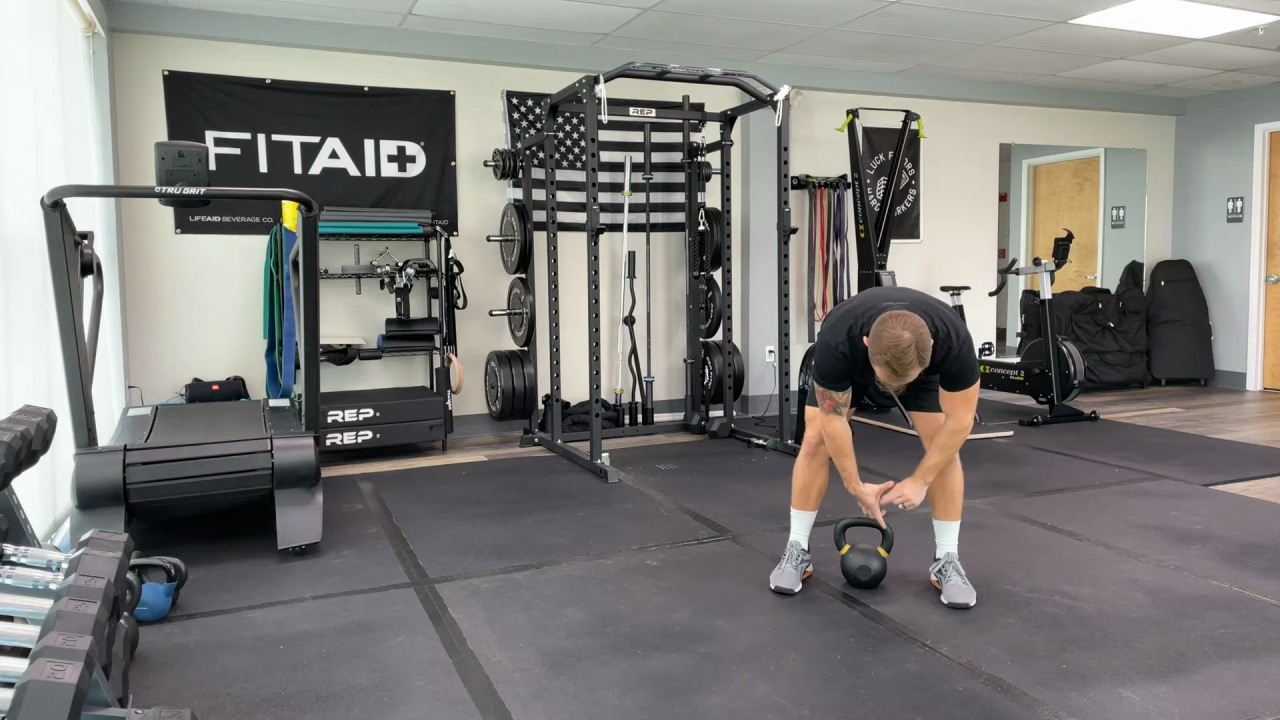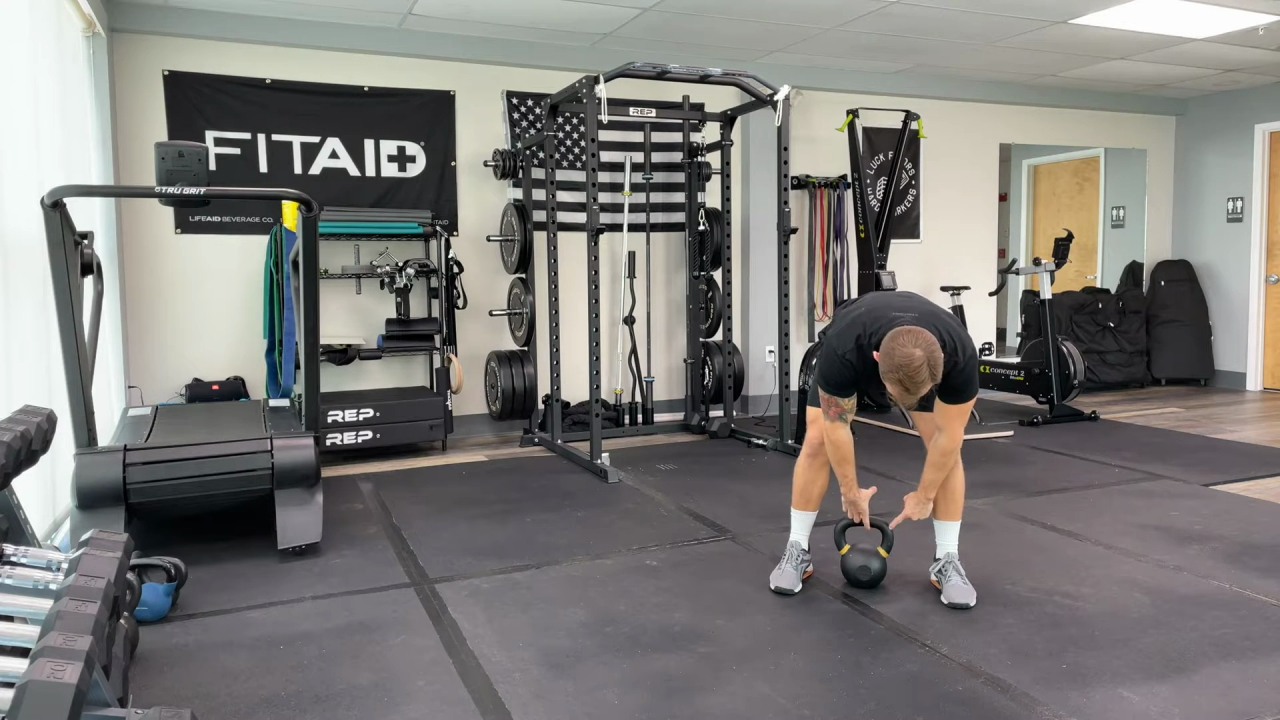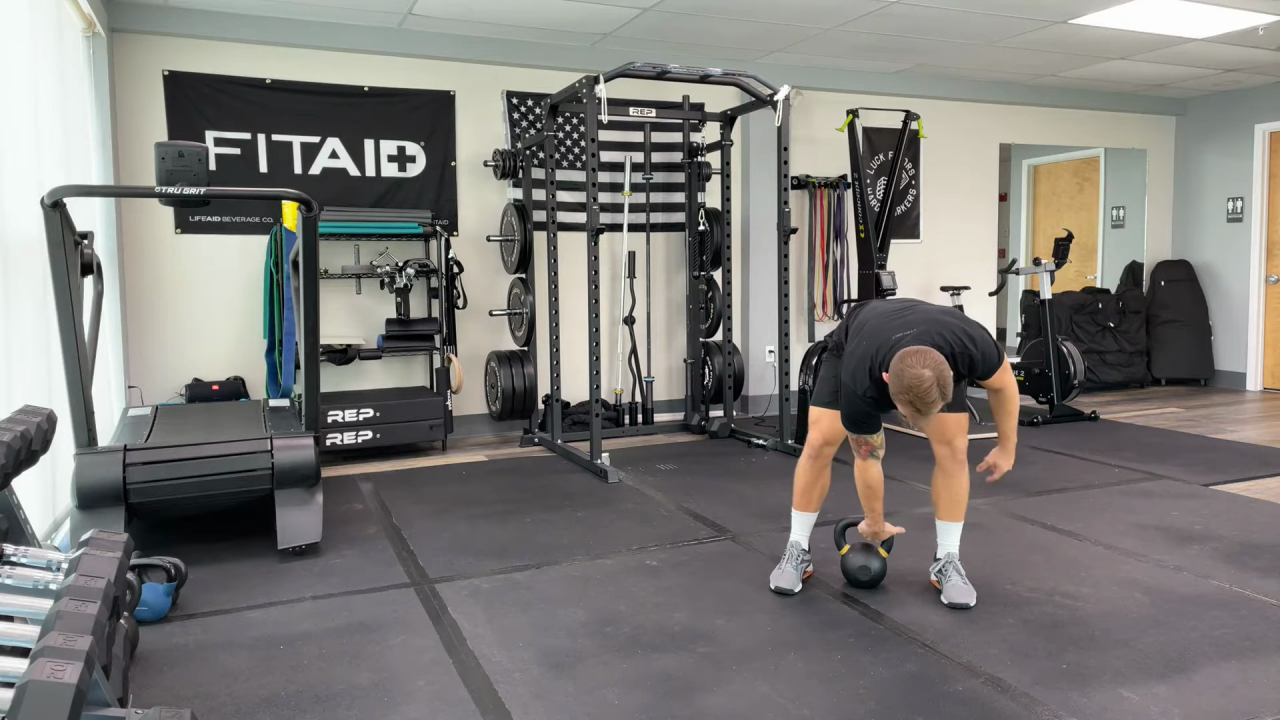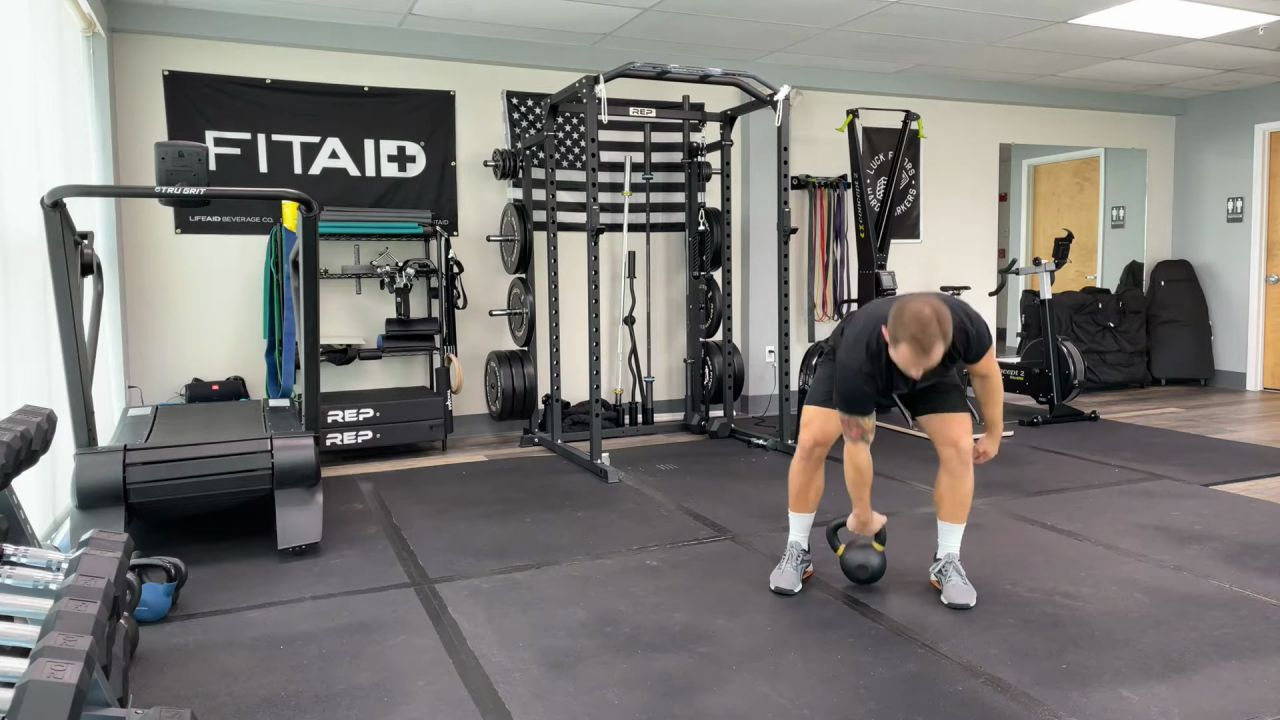
dt=0.7s
person 1, frame 1
left shoulder: (953, 341)
right shoulder: (836, 342)
left elbow: (958, 419)
right elbow: (832, 419)
left wrist: (920, 480)
right wrist: (855, 486)
left hip: (923, 363)
right hip: (851, 363)
left knee: (941, 444)
right knee: (815, 440)
left ankle: (947, 560)
right ankle: (797, 550)
person 1, frame 2
left shoulder: (959, 354)
right shoulder: (843, 349)
left elbow: (948, 435)
right elbow: (836, 426)
left wrist: (924, 496)
right wrist: (850, 491)
left hip: (926, 361)
right hip: (855, 349)
left knee: (945, 449)
right knee: (816, 441)
left ankle: (947, 560)
right ankle: (797, 551)
person 1, frame 3
left shoulder: (970, 346)
right shoulder: (860, 383)
left elbow: (1002, 384)
right elbow: (867, 459)
left wrist: (1007, 446)
right wrist: (874, 522)
right hip: (851, 345)
left knee: (953, 446)
right knee: (819, 442)
left ankle: (946, 560)
right ankle: (797, 551)
person 1, frame 4
left shoulder: (965, 325)
right shoulder: (856, 358)
left elbow: (986, 372)
right elbow: (857, 444)
left wrist: (994, 432)
right wrist: (862, 512)
right hip: (846, 357)
left knee: (959, 447)
right knee: (811, 443)
left ankle: (947, 561)
right ankle: (797, 551)
